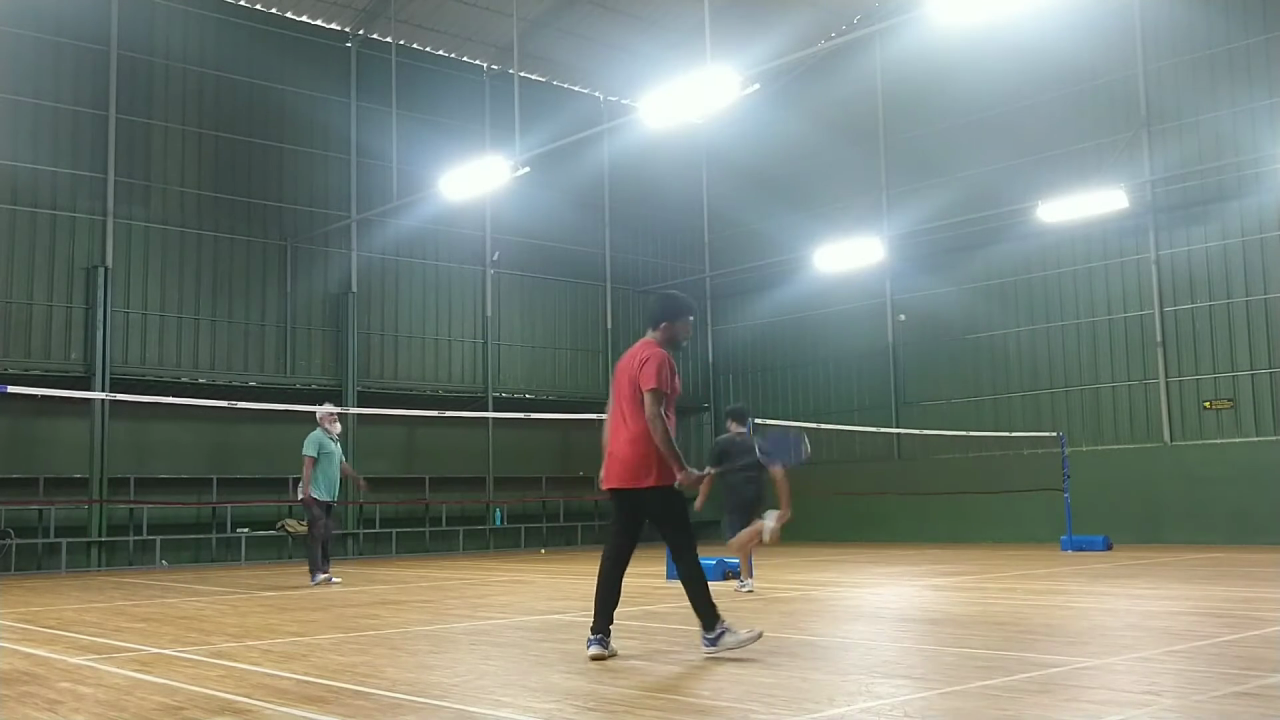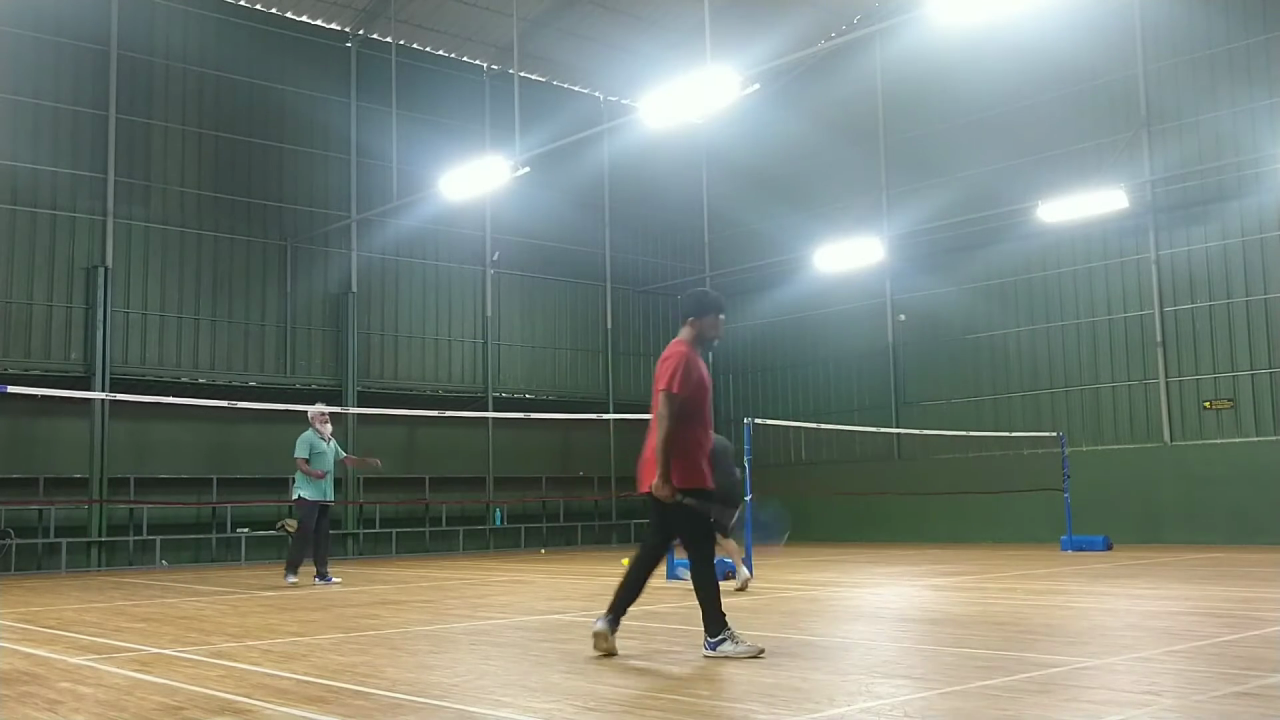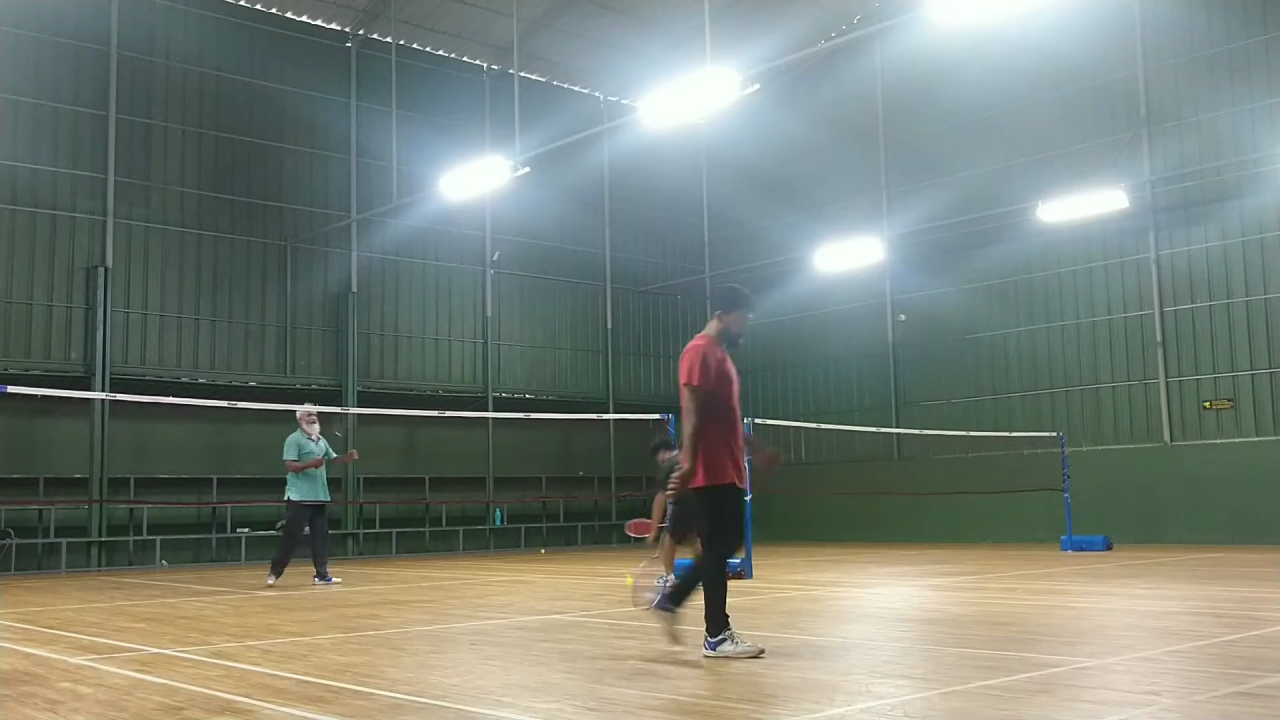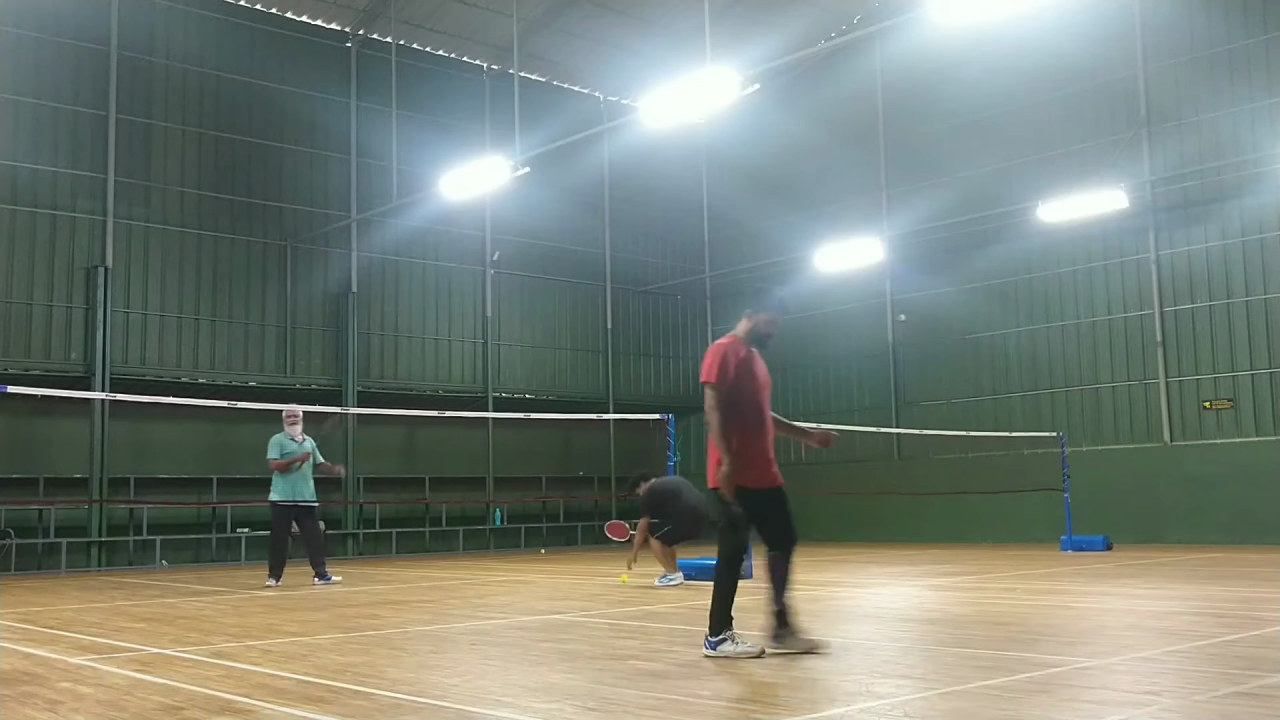
dt=0.2s
person 1, frame 1
left shoulder: (628, 358)
right shoulder: (657, 358)
left elbow: (612, 417)
right elbow: (654, 417)
left wrist: (606, 465)
right wrist: (680, 468)
left hip: (620, 472)
right hip: (651, 472)
left knee: (616, 553)
right knee: (683, 549)
left ankle: (599, 636)
right ankle: (713, 631)
person 1, frame 2
left shoulder: (687, 357)
right shoulder: (681, 357)
right elbow: (664, 418)
right wrist: (664, 475)
left hip: (681, 473)
right hip: (681, 477)
left knee: (653, 550)
right knee: (701, 551)
left ankle: (609, 621)
right ankle: (716, 635)
person 1, frame 3
left shoulder: (718, 353)
right shoulder: (701, 351)
right elbow: (692, 413)
left wrist: (751, 448)
right wrist: (687, 464)
left hip: (723, 470)
right hip: (710, 472)
left knee: (725, 543)
right knee: (717, 548)
left ankle: (670, 601)
right ankle: (717, 635)
person 1, frame 4
left shoulder: (753, 354)
right shoulder: (724, 351)
right elbow: (714, 410)
left wrist: (807, 435)
right wrist: (726, 463)
left hip: (762, 473)
right hip: (737, 474)
left knee: (784, 541)
right knee: (733, 550)
left ankle: (781, 629)
right ankle: (718, 635)
